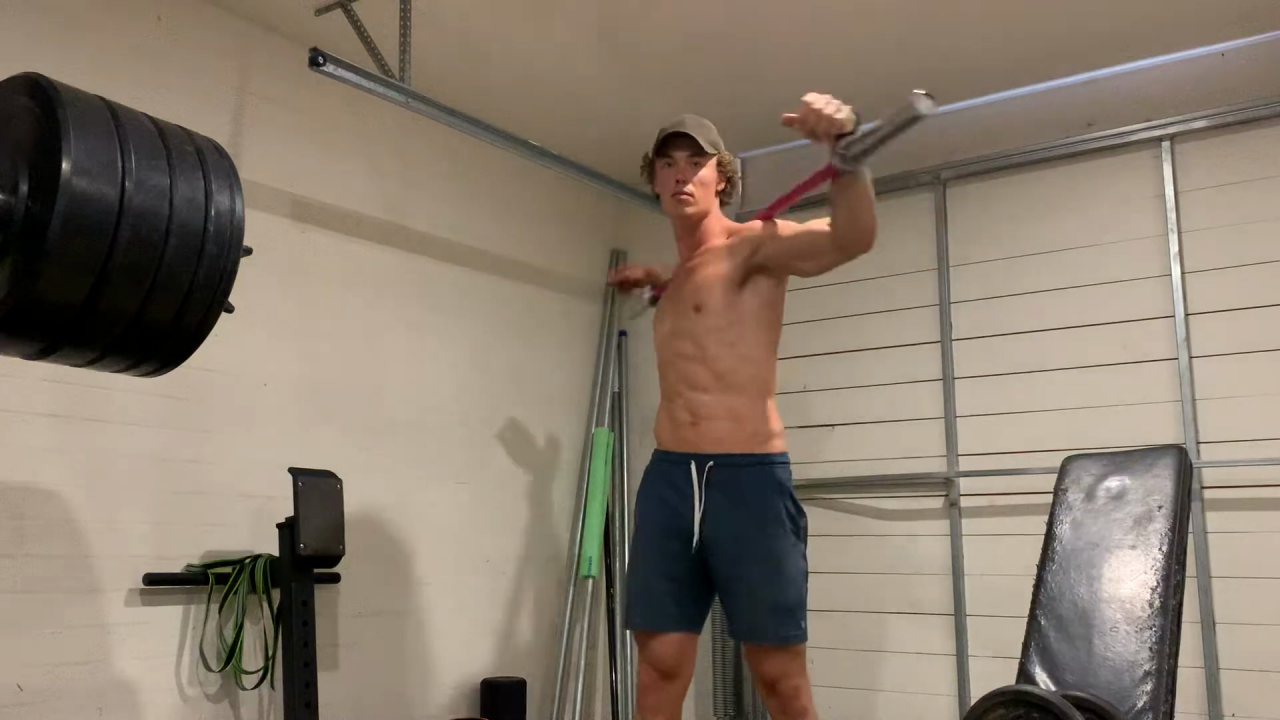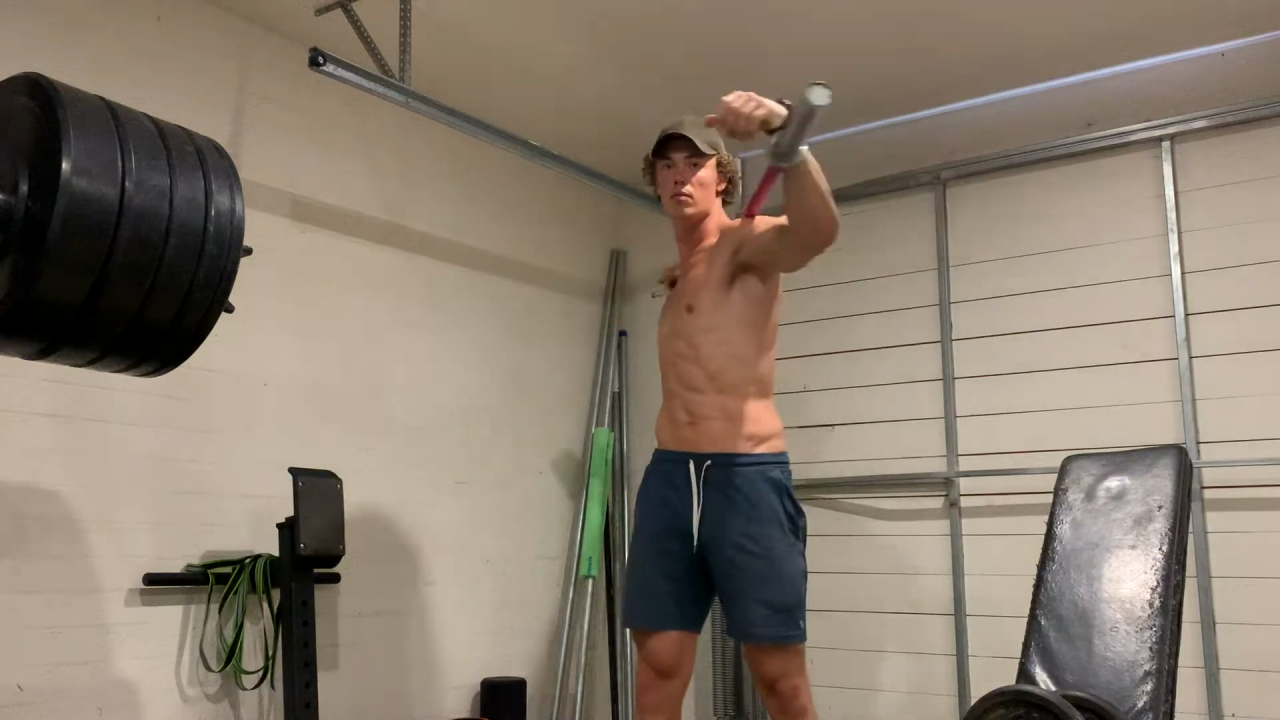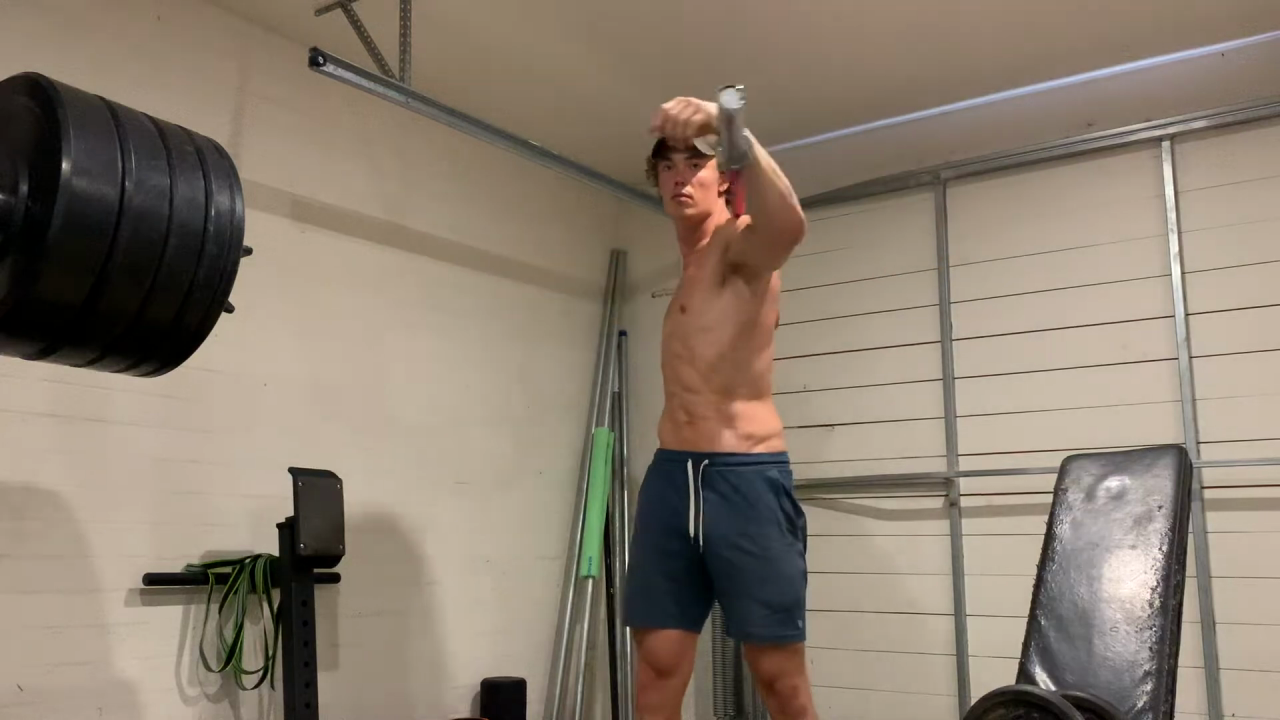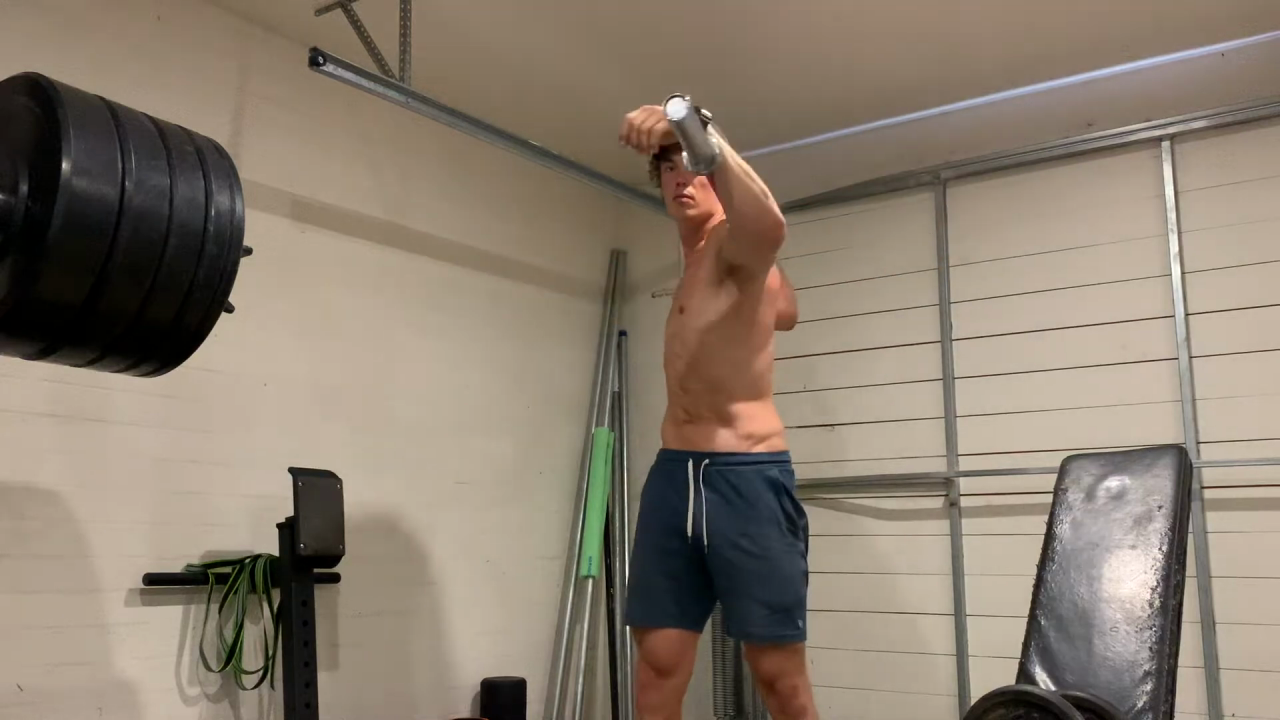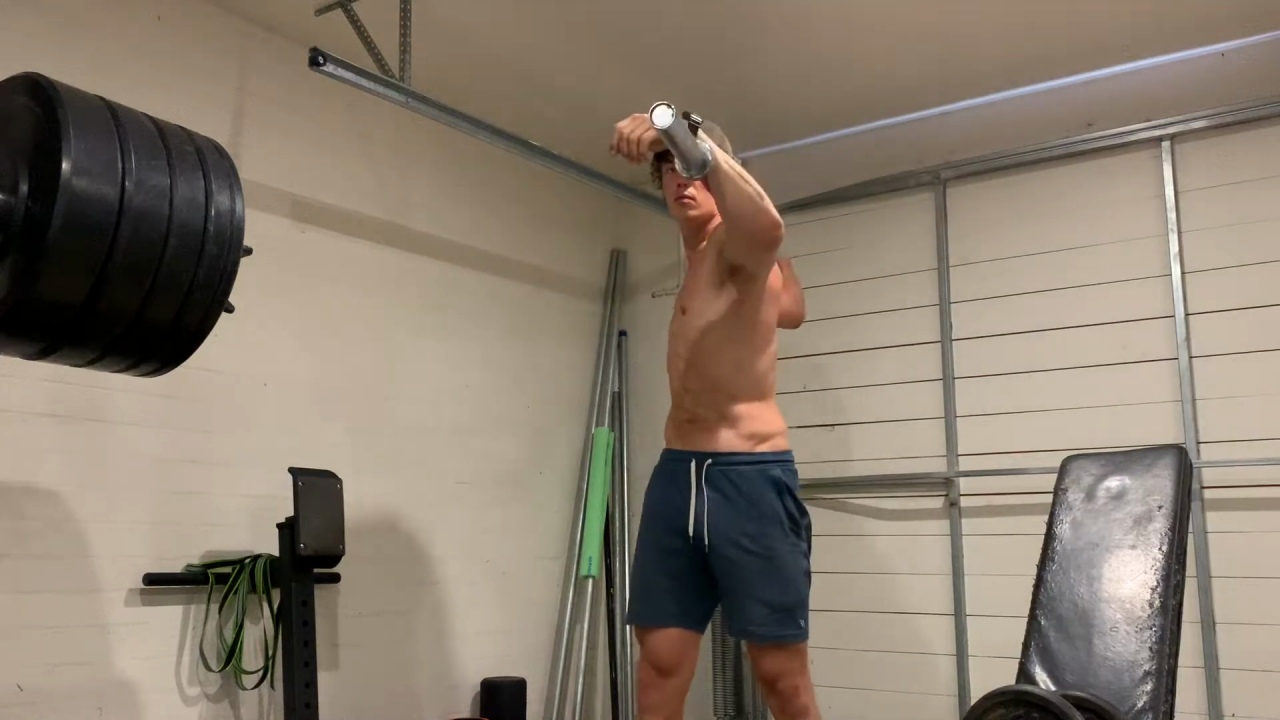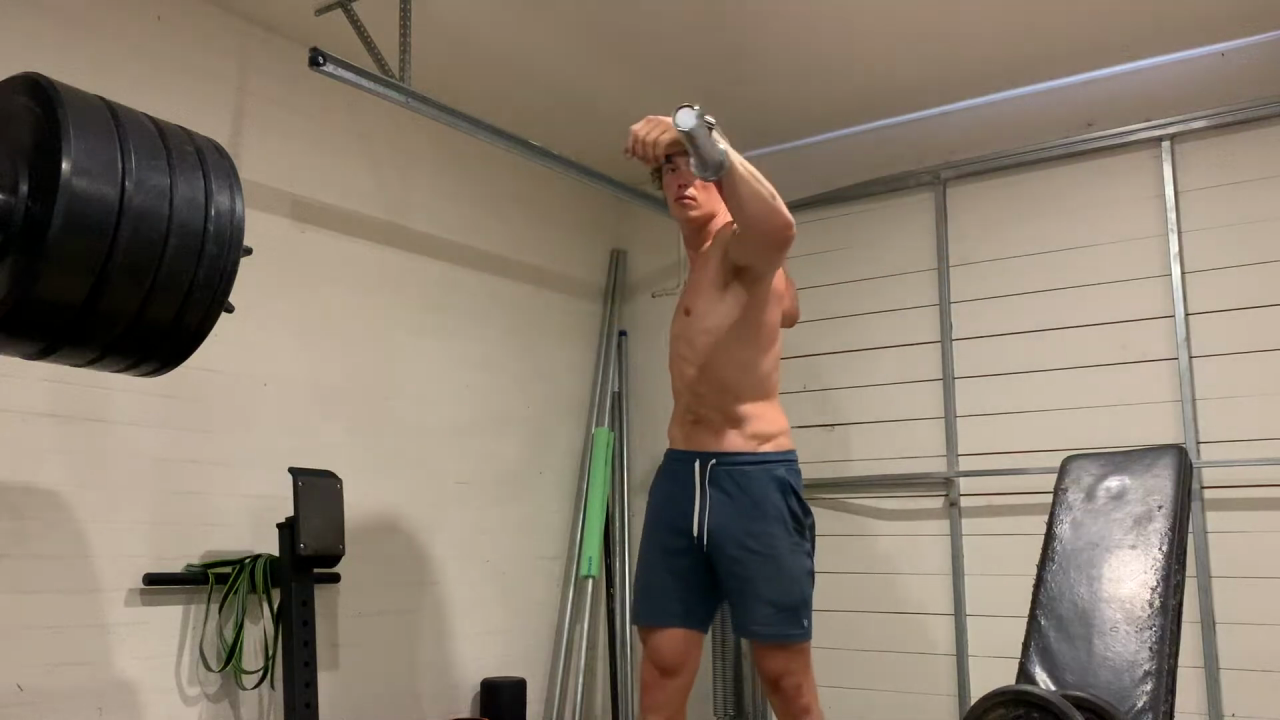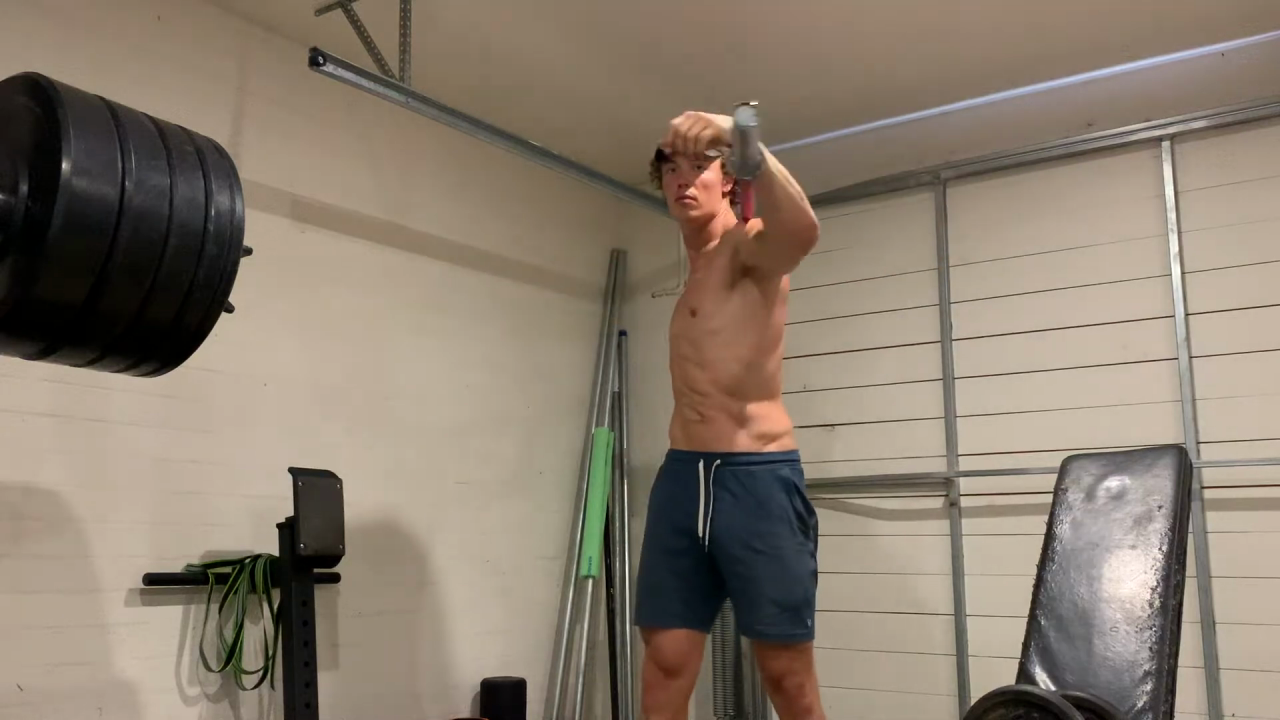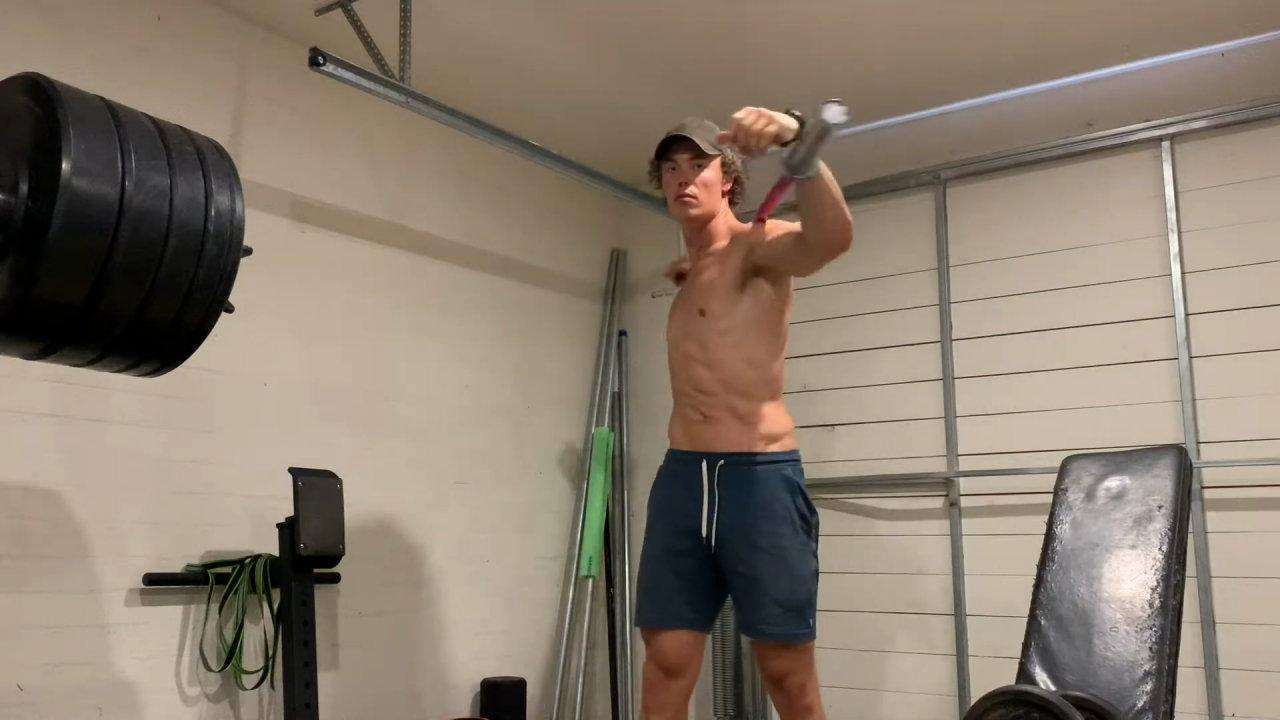
dt=0.1s
person 1, frame 1
left shoulder: (755, 245)
right shoulder: (679, 274)
left elbow: (852, 236)
left wrist: (844, 149)
right wrist: (657, 282)
left hip: (749, 480)
right hip: (669, 479)
right knee: (660, 667)
person 1, frame 2
left shoulder: (745, 242)
right shoulder: (692, 271)
left elbow: (819, 227)
left wrist: (782, 135)
left hip: (747, 480)
right hip: (669, 478)
right knee: (658, 666)
person 1, frame 3
left shoulder: (739, 243)
right shoulder: (698, 267)
left elbow: (787, 225)
left wrist: (729, 131)
left hip: (748, 478)
right hip: (671, 478)
right knee: (658, 666)
person 1, frame 4
left shoulder: (735, 242)
right shoulder: (705, 266)
left elbow: (768, 225)
right elbow: (784, 308)
left wrist: (705, 138)
left hip: (749, 478)
right hip: (673, 477)
right knee: (658, 666)
person 1, frame 5
left shoulder: (736, 244)
right shoulder: (708, 264)
left elbow: (765, 225)
right elbow: (789, 307)
left wrist: (697, 142)
left hip: (751, 478)
right hip: (677, 476)
right knee: (660, 666)
person 1, frame 6
left shoulder: (740, 243)
right shoulder: (710, 265)
left elbow: (778, 226)
right elbow: (784, 305)
left hip: (755, 477)
right hip: (681, 476)
right knee: (663, 666)
person 1, frame 7
left shoulder: (747, 244)
right shoulder: (707, 268)
left elbow: (800, 230)
left wrist: (737, 138)
left hip: (759, 479)
right hip: (682, 479)
right knee: (666, 667)
person 1, frame 8
left shoulder: (756, 246)
right shoulder: (702, 276)
left elbow: (832, 232)
left wrist: (793, 139)
left hip: (760, 479)
right hip: (681, 479)
right knee: (667, 667)
